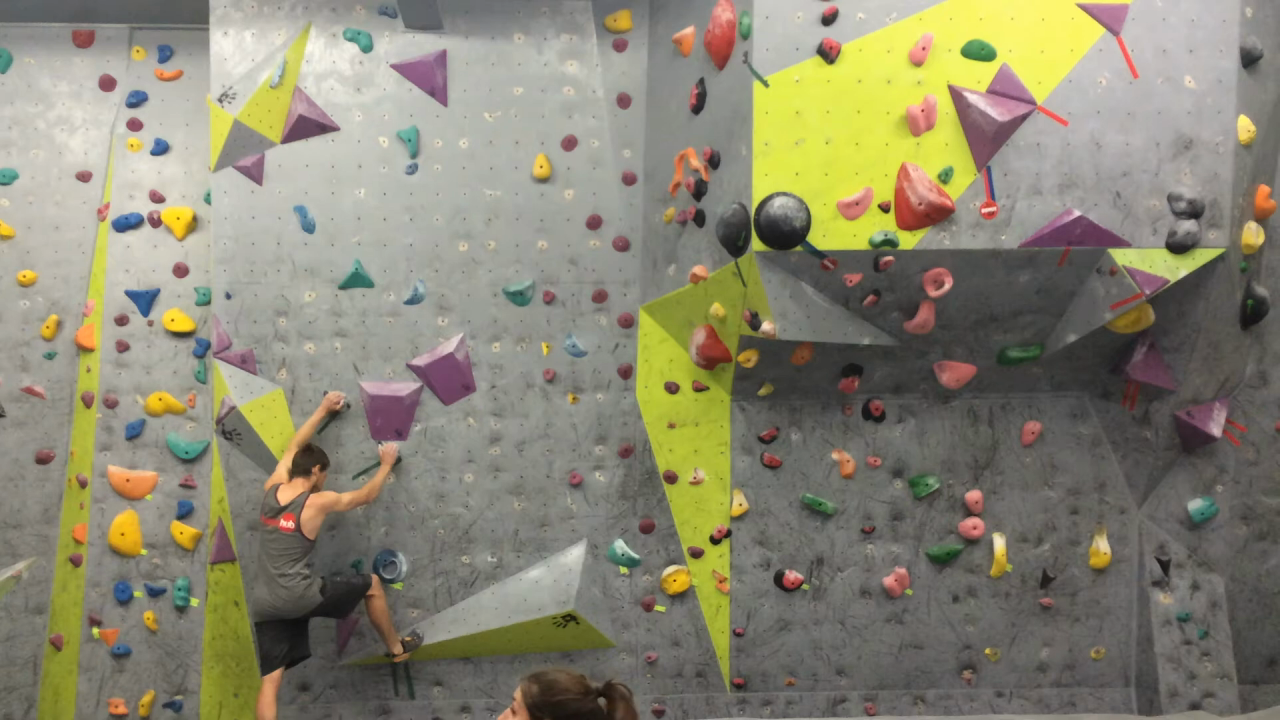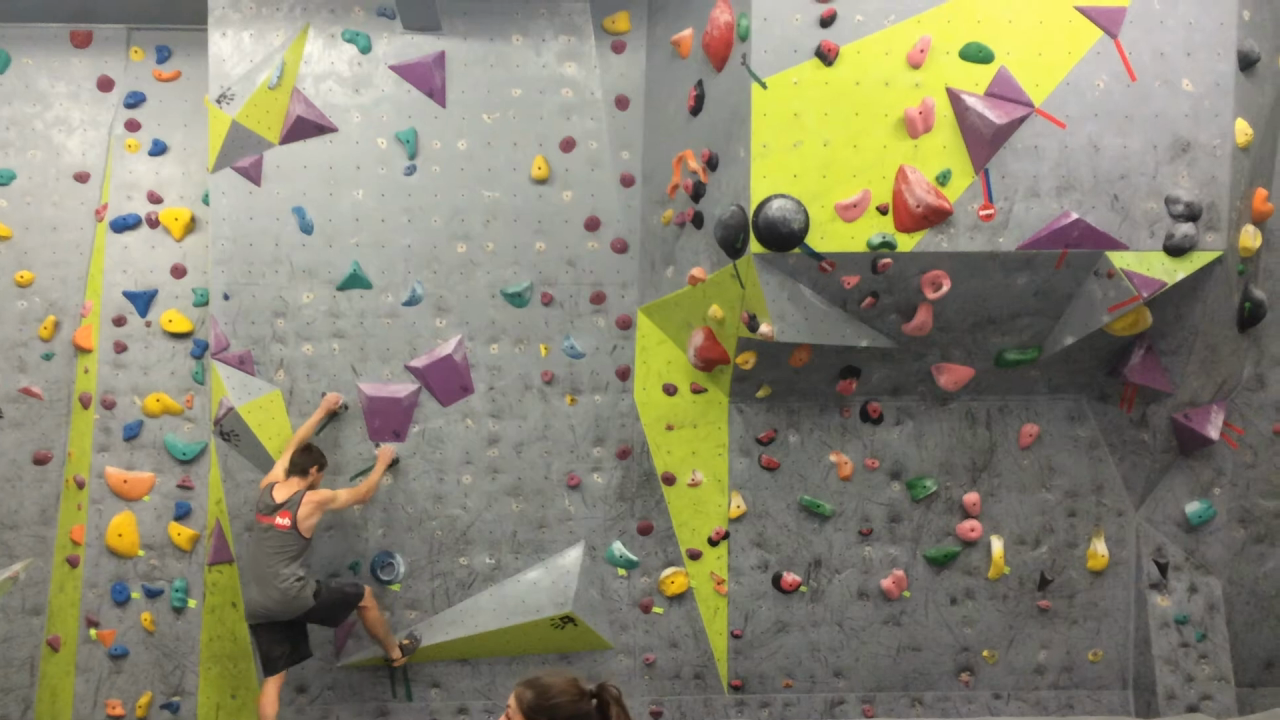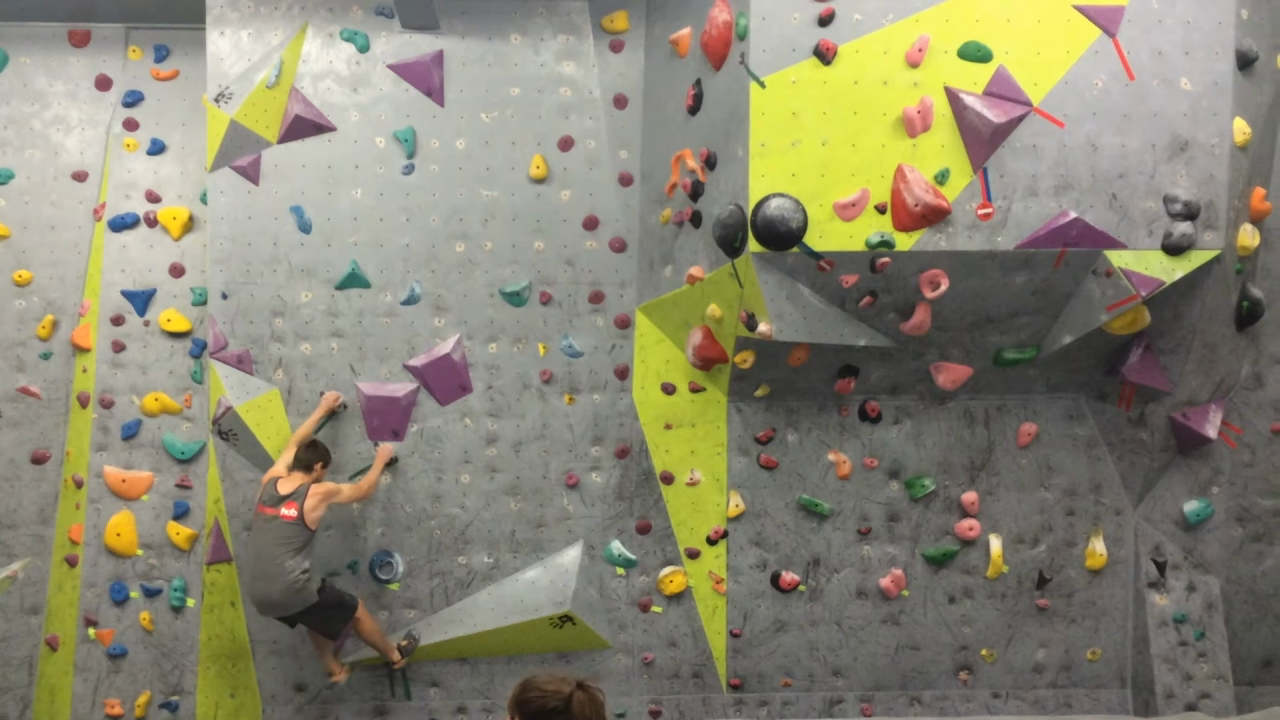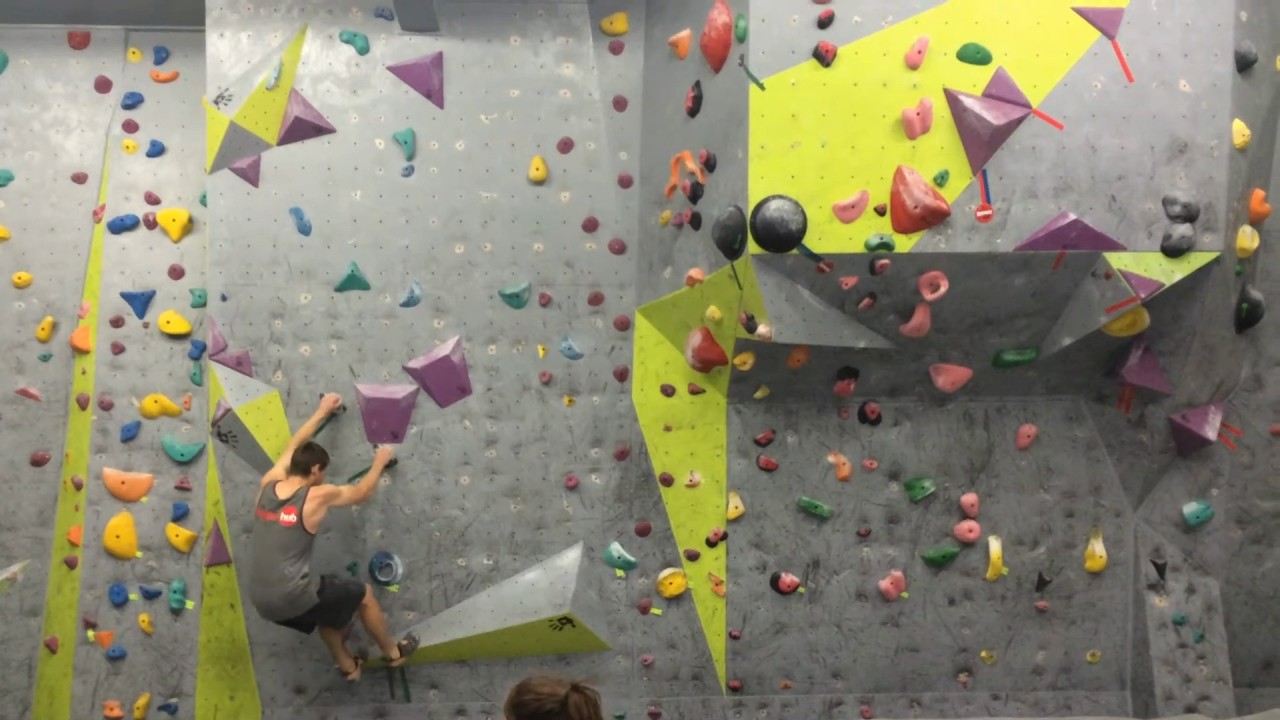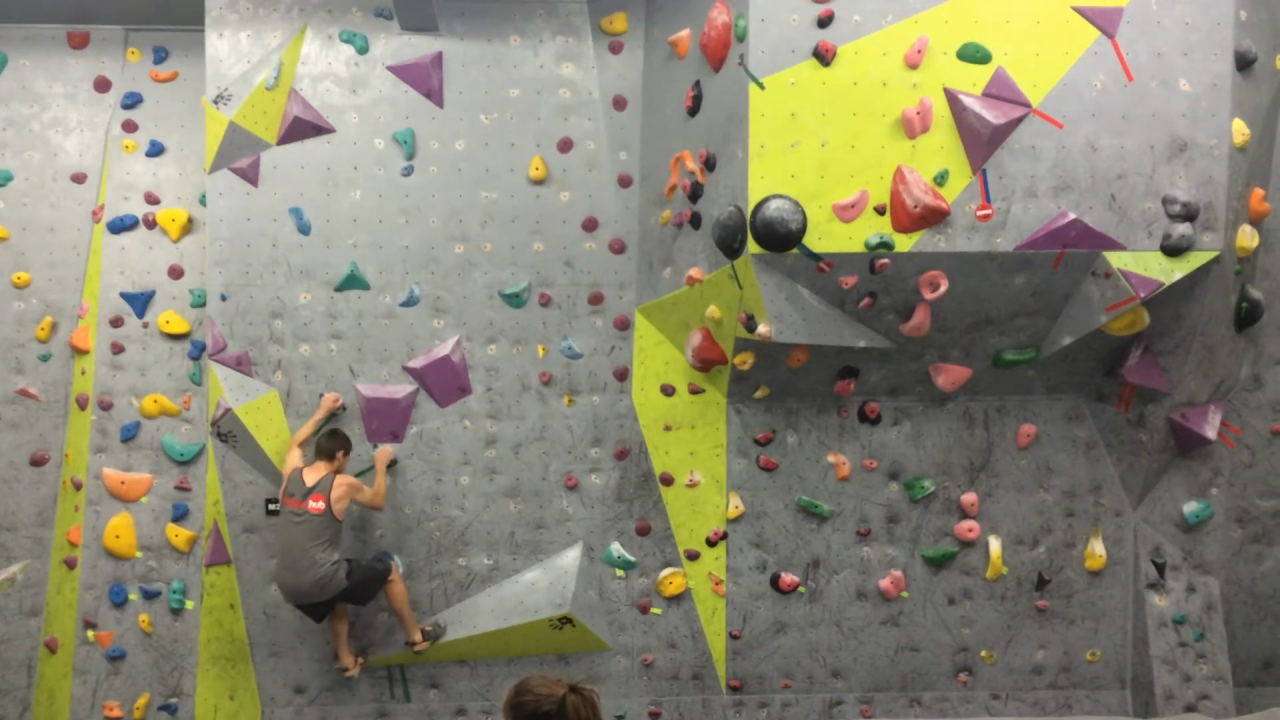
dt=0.4s
person 1, frame 1
left shoulder: (273, 488)
right shoulder: (318, 502)
left elbow: (294, 447)
right elbow: (366, 496)
left wrist: (323, 410)
right wrist: (387, 463)
left hip: (264, 603)
right hip: (299, 596)
left knee: (271, 679)
right knee: (372, 584)
right ankle: (396, 647)
person 1, frame 2
left shoulder: (267, 486)
right shoulder: (314, 500)
left elbow: (293, 447)
right elbow: (362, 494)
left wrist: (322, 411)
right wrist: (382, 463)
left hip: (256, 604)
right hip: (291, 597)
left knee: (273, 679)
right knee: (364, 596)
right ankle: (394, 652)
person 1, frame 3
left shoulder: (269, 481)
right shoulder: (318, 493)
left elbow: (295, 445)
right elbow: (363, 491)
left wrist: (322, 410)
right wrist: (381, 461)
left hip: (259, 595)
right hip: (291, 592)
left knee: (315, 610)
right knee: (355, 612)
left ankle: (334, 667)
right ankle: (394, 655)
person 1, frame 4
left shoulder: (268, 484)
right shoulder: (317, 496)
left elbow: (294, 448)
right elbow: (362, 492)
left wrist: (322, 412)
right wrist: (379, 462)
left hip: (261, 599)
right hip: (292, 596)
left knee: (327, 607)
right knee: (364, 595)
left ankle: (347, 665)
right ankle: (393, 652)
person 1, frame 5
left shoulder: (290, 473)
right shoulder: (343, 485)
left elbow: (295, 443)
right elbow: (378, 501)
left wrist: (322, 412)
right wrist: (381, 465)
left hip: (287, 585)
right hip: (321, 581)
left knee: (337, 599)
right knee: (390, 572)
left ankle: (347, 661)
right ankle: (416, 636)
